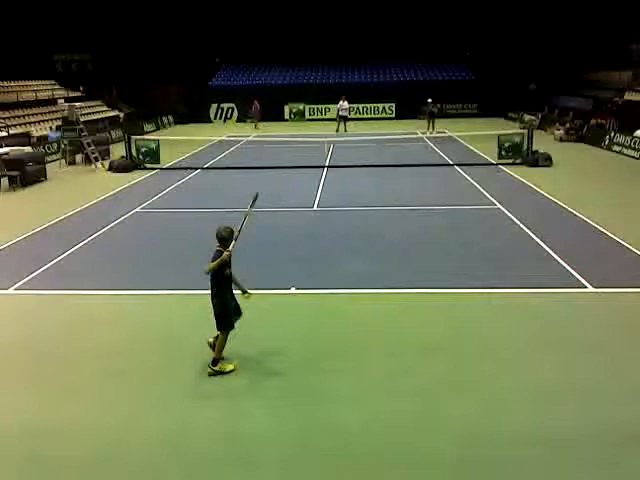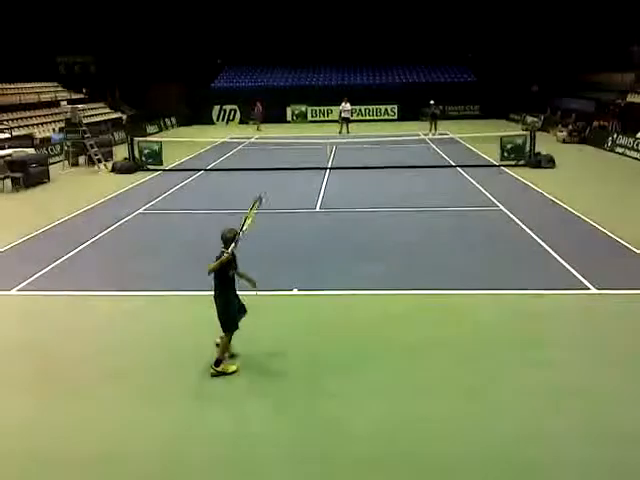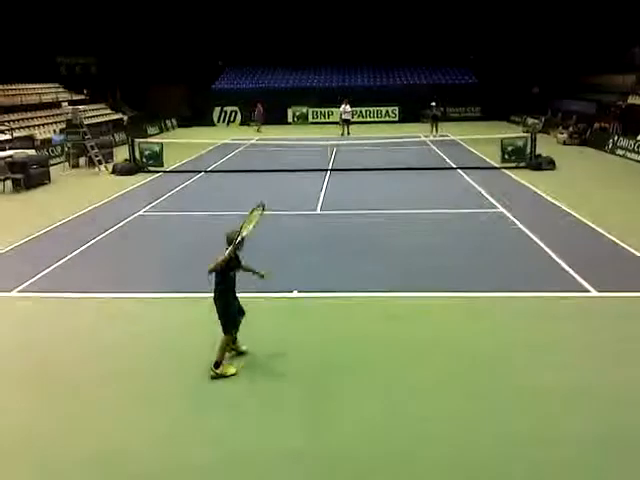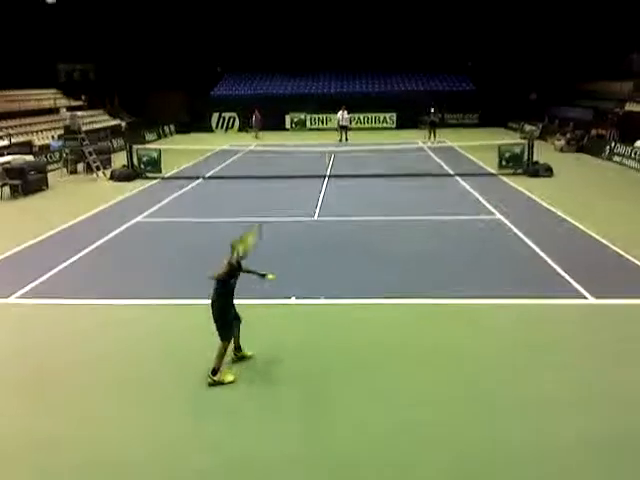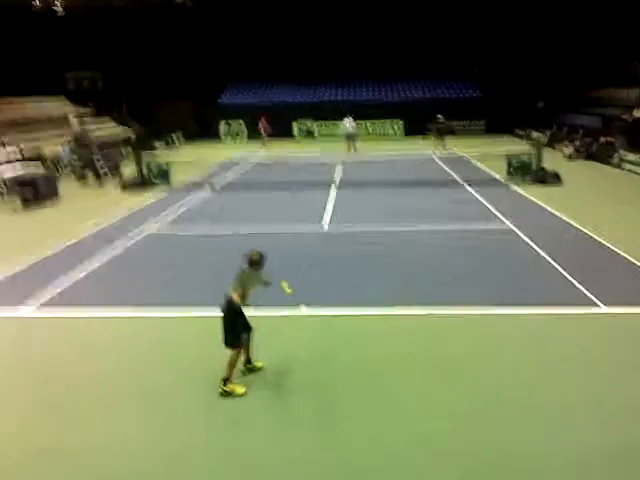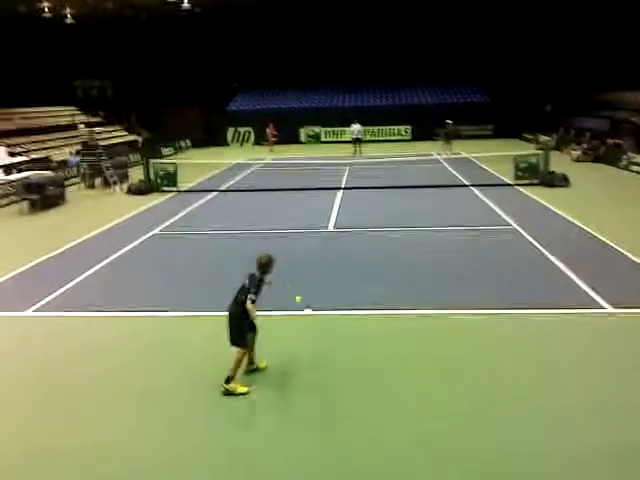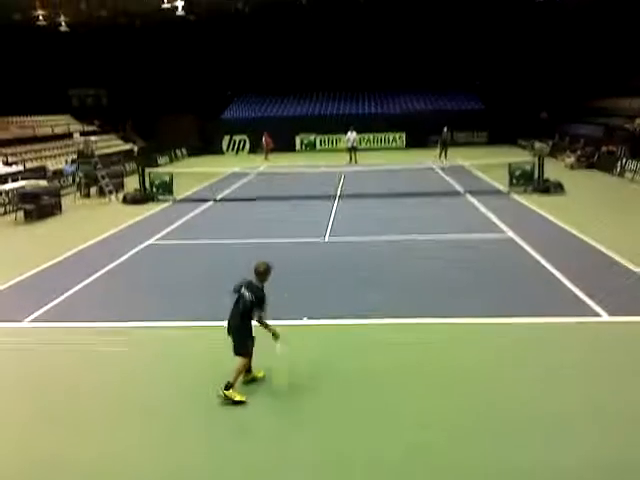
dt=0.1s
person 1, frame 1
left shoulder: (225, 253)
right shoulder: (218, 256)
right elbow: (208, 270)
left wrist: (241, 287)
right wrist: (222, 259)
left hip: (227, 293)
right hip: (220, 297)
left knee: (235, 315)
right knee: (225, 329)
left ankle: (215, 341)
right ankle: (215, 365)
person 1, frame 2
left shoulder: (230, 255)
right shoulder: (224, 257)
right elbow: (210, 269)
left wrist: (248, 279)
right wrist: (222, 260)
left hip: (230, 294)
right hip: (223, 297)
left knee: (239, 314)
right knee: (229, 330)
left ankle: (223, 342)
right ankle: (217, 365)
person 1, frame 3
left shoulder: (234, 256)
right shoulder: (226, 258)
left elbow: (240, 266)
right elbow: (210, 270)
left wrist: (256, 272)
right wrist: (221, 260)
left hip: (230, 295)
right hip: (223, 298)
left knee: (238, 317)
right knee: (229, 331)
left ankle: (233, 345)
right ankle: (217, 367)
person 1, frame 4
left shoulder: (236, 264)
right shoulder: (229, 266)
left elbow: (242, 269)
right elbow: (214, 277)
left wrist: (259, 274)
right wrist: (223, 271)
left hip: (226, 302)
right hip: (221, 305)
left knee: (236, 323)
right knee: (227, 338)
left ankle: (238, 352)
right ankle: (215, 375)
person 1, frame 5
left shoulder: (246, 274)
right shoulder: (243, 277)
right elbow: (235, 293)
left wrist: (262, 280)
right wrist: (237, 299)
left hip: (235, 311)
right hip: (232, 313)
left knee: (246, 331)
right knee: (236, 347)
left ankle: (248, 363)
right ankle: (226, 385)
person 1, frame 6
left shoulder: (253, 276)
right shoulder: (257, 284)
right elbow: (248, 304)
left wrist: (264, 281)
right wrist: (252, 313)
left hip: (237, 311)
right hip: (239, 314)
left knee: (252, 332)
right knee: (243, 347)
left ankle: (251, 363)
right ankle: (229, 383)
person 1, frame 7
left shoulder: (246, 283)
right shoulder: (260, 295)
left elbow: (235, 290)
right elbow: (259, 319)
right wrist: (271, 330)
left hip: (235, 320)
right hip: (240, 324)
left knee: (250, 343)
right knee: (245, 356)
left ankle: (248, 373)
right ankle: (228, 389)
